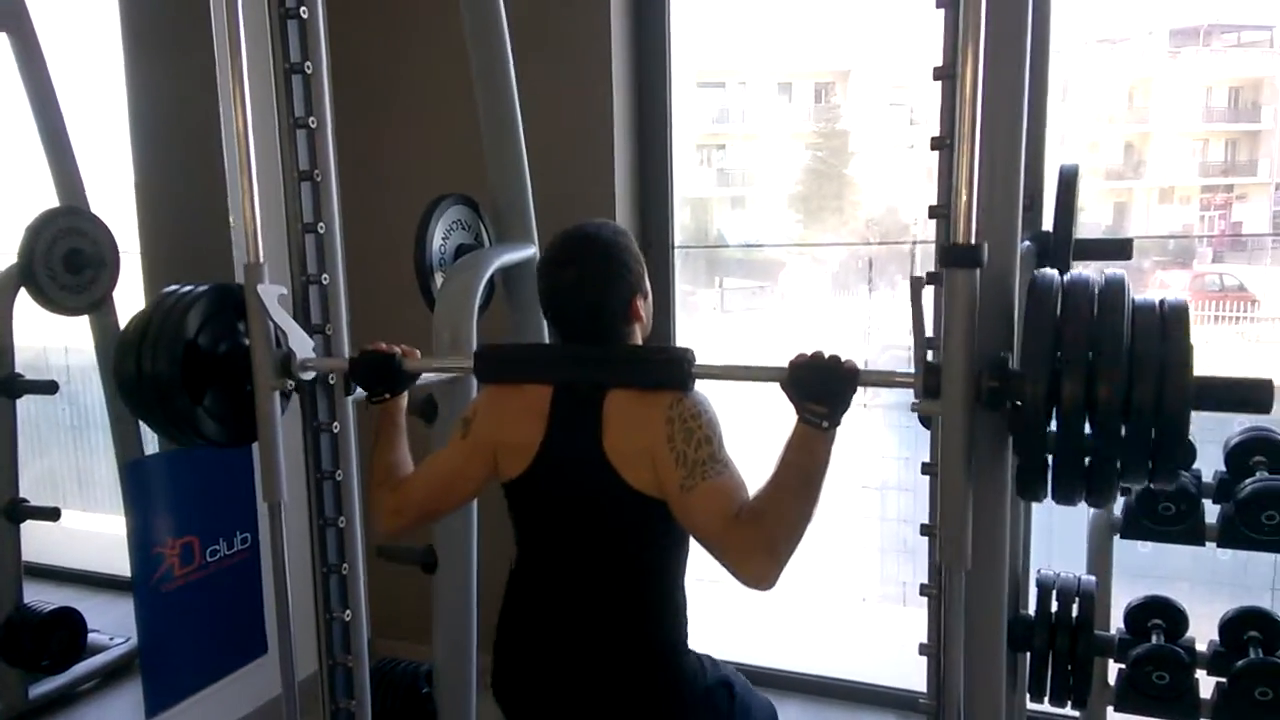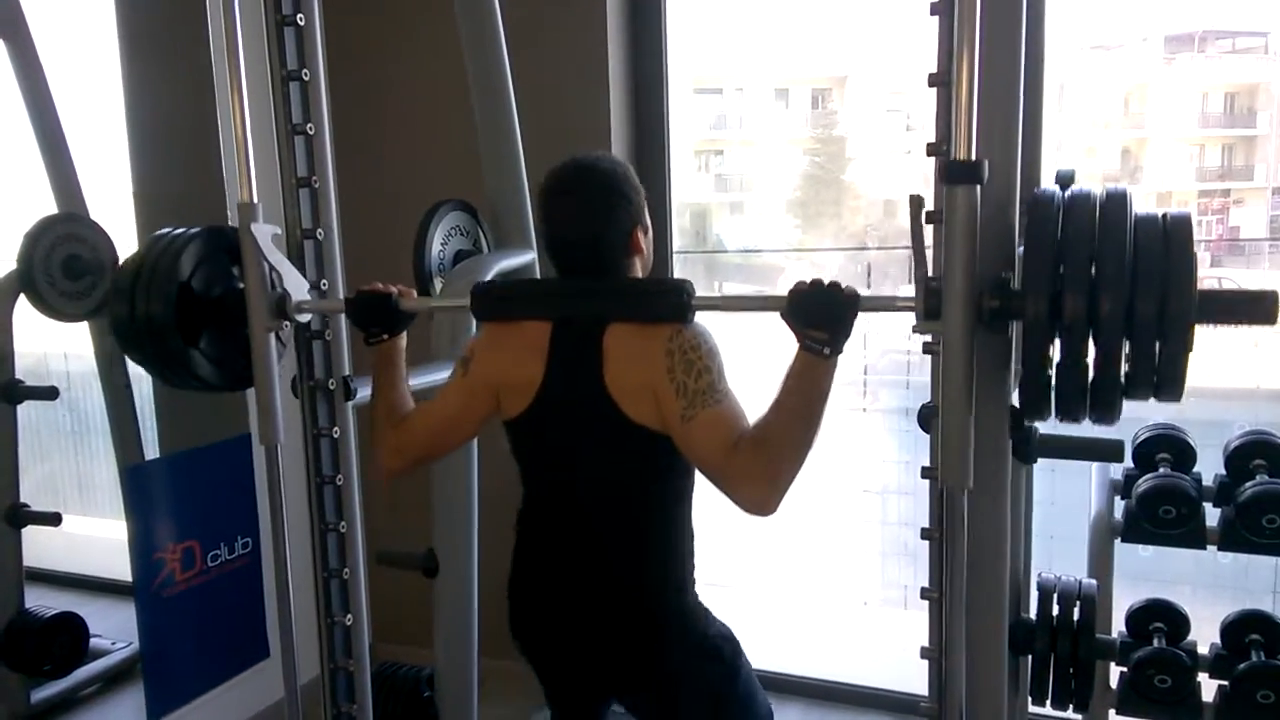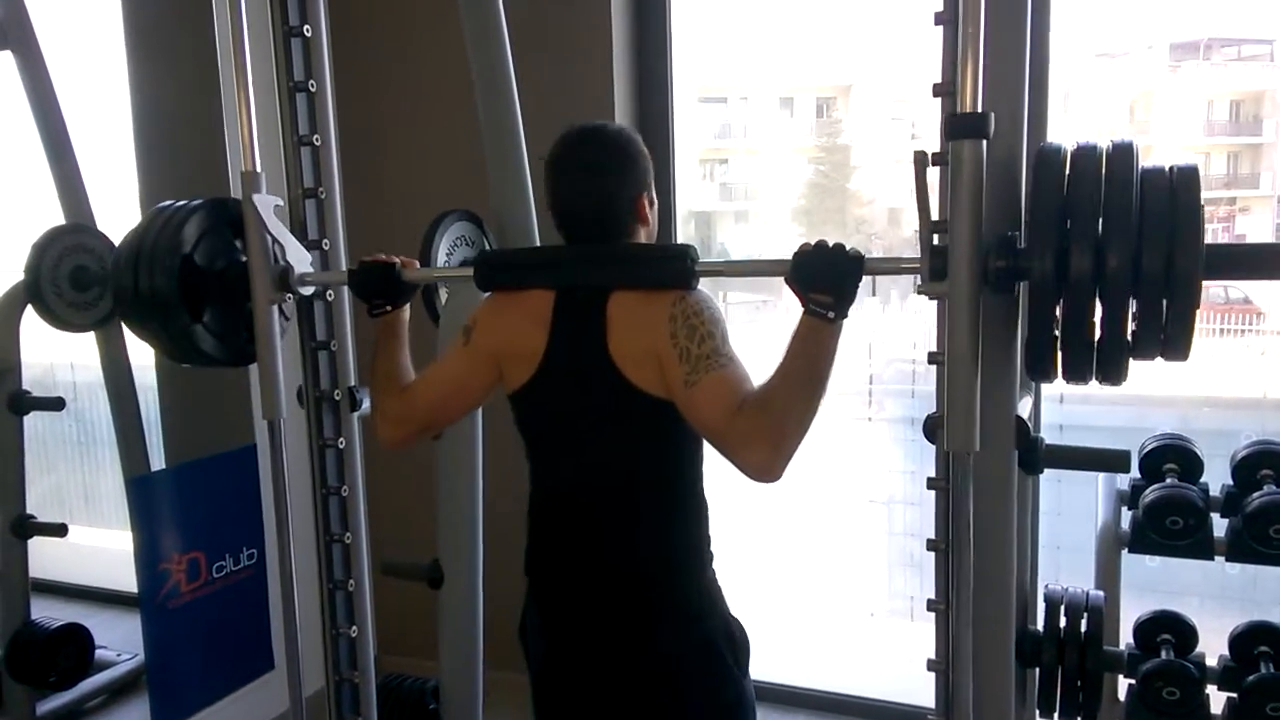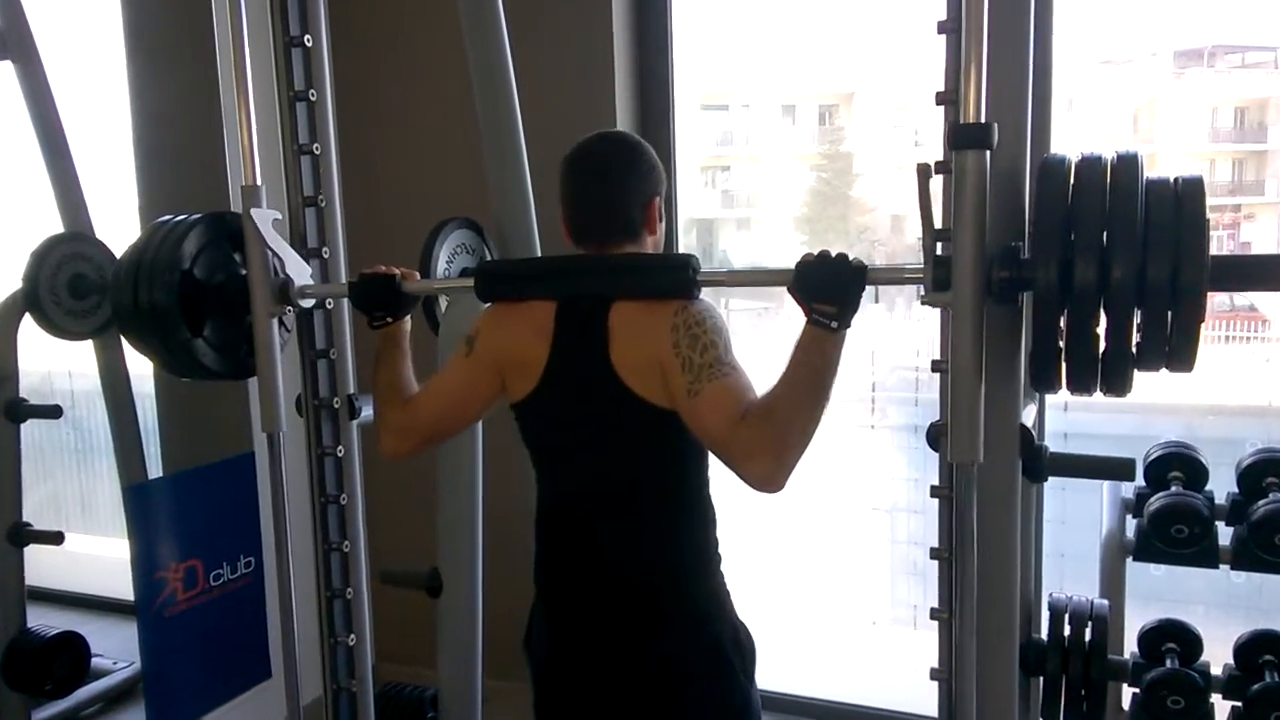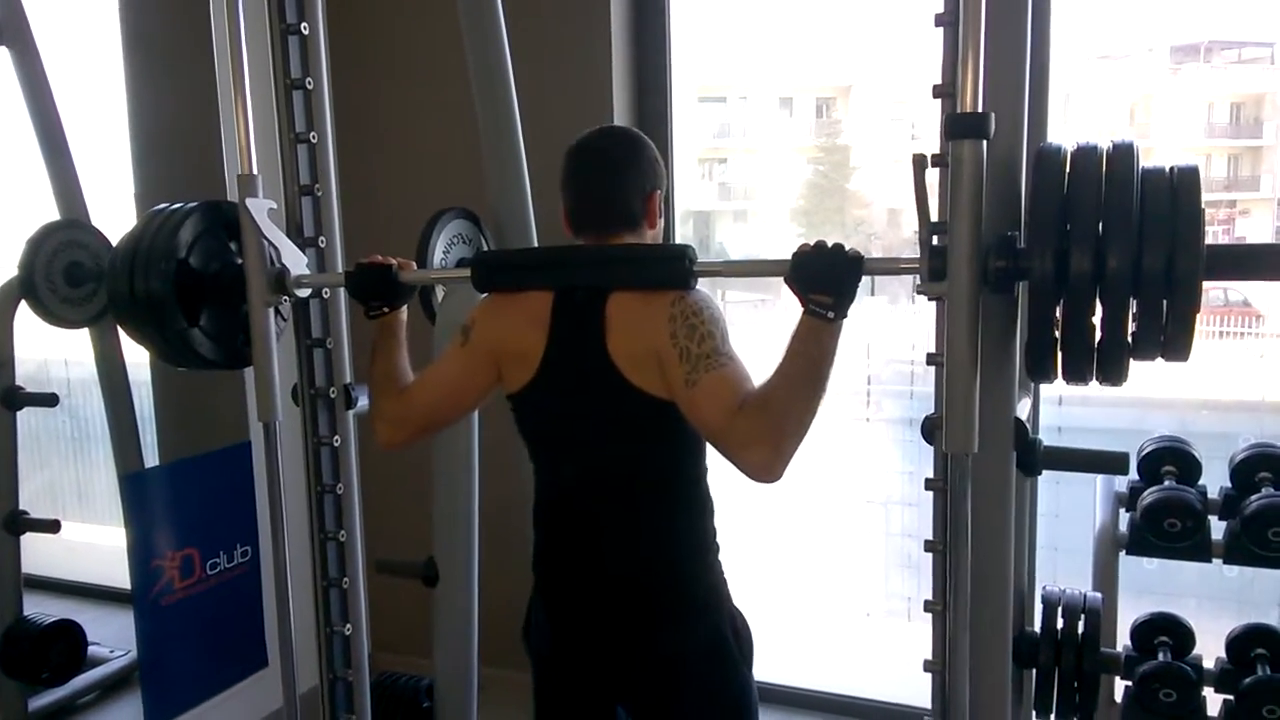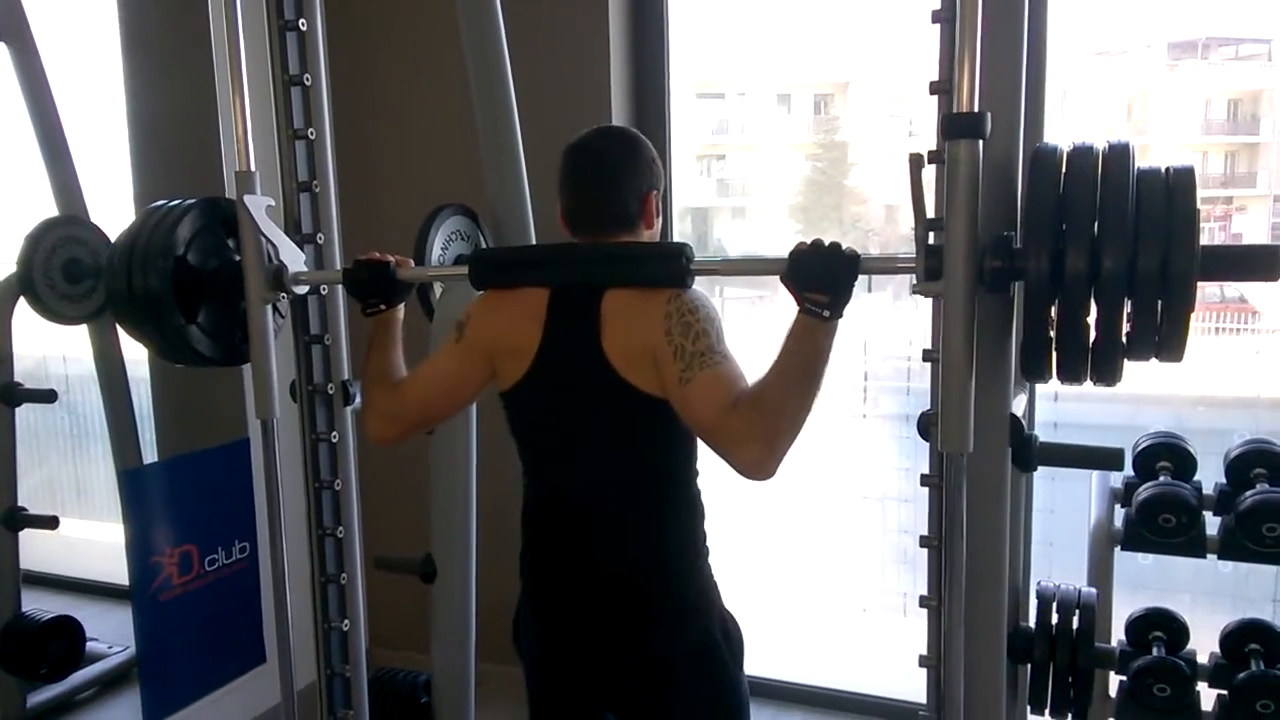
dt=0.2s
person 1, frame 1
left shoulder: (506, 403)
right shoulder: (664, 411)
left elbow: (394, 510)
right elbow: (754, 557)
left wrist: (390, 398)
right wrist: (816, 421)
left hip: (525, 676)
person 1, frame 2
left shoulder: (507, 341)
right shoulder: (664, 343)
left elbow: (397, 449)
right elbow: (756, 485)
left wrist: (389, 340)
right wrist: (817, 349)
left hip: (541, 613)
right hip: (649, 624)
person 1, frame 3
left shoulder: (509, 312)
right shoulder: (669, 310)
left elbow: (397, 420)
right elbow: (761, 450)
left wrist: (391, 312)
right wrist: (822, 313)
left hip: (558, 605)
right hip: (668, 610)
person 1, frame 4
left shoulder: (512, 322)
right shoulder: (673, 319)
left elbow: (400, 432)
right elbow: (763, 459)
left wrist: (392, 323)
right wrist: (826, 322)
left hip: (565, 616)
right hip: (676, 620)
person 1, frame 5
left shoulder: (509, 313)
right shoulder: (669, 310)
left elbow: (395, 421)
right elbow: (761, 450)
left wrist: (389, 315)
right wrist: (822, 314)
left hip: (564, 606)
right hip: (675, 611)
person 1, frame 6
left shoulder: (504, 309)
right shoulder: (665, 308)
left elbow: (386, 418)
right elbow: (753, 447)
left wrist: (386, 310)
right wrist: (817, 313)
left hip: (552, 605)
right hip: (663, 610)
